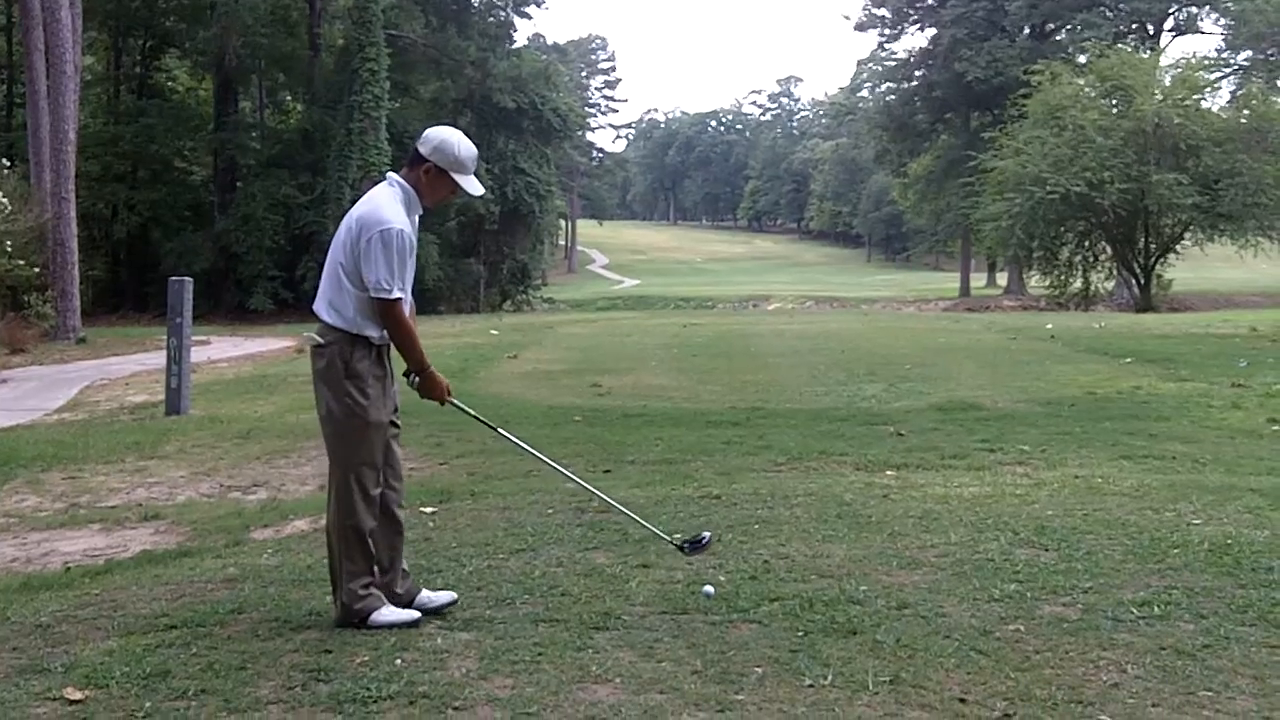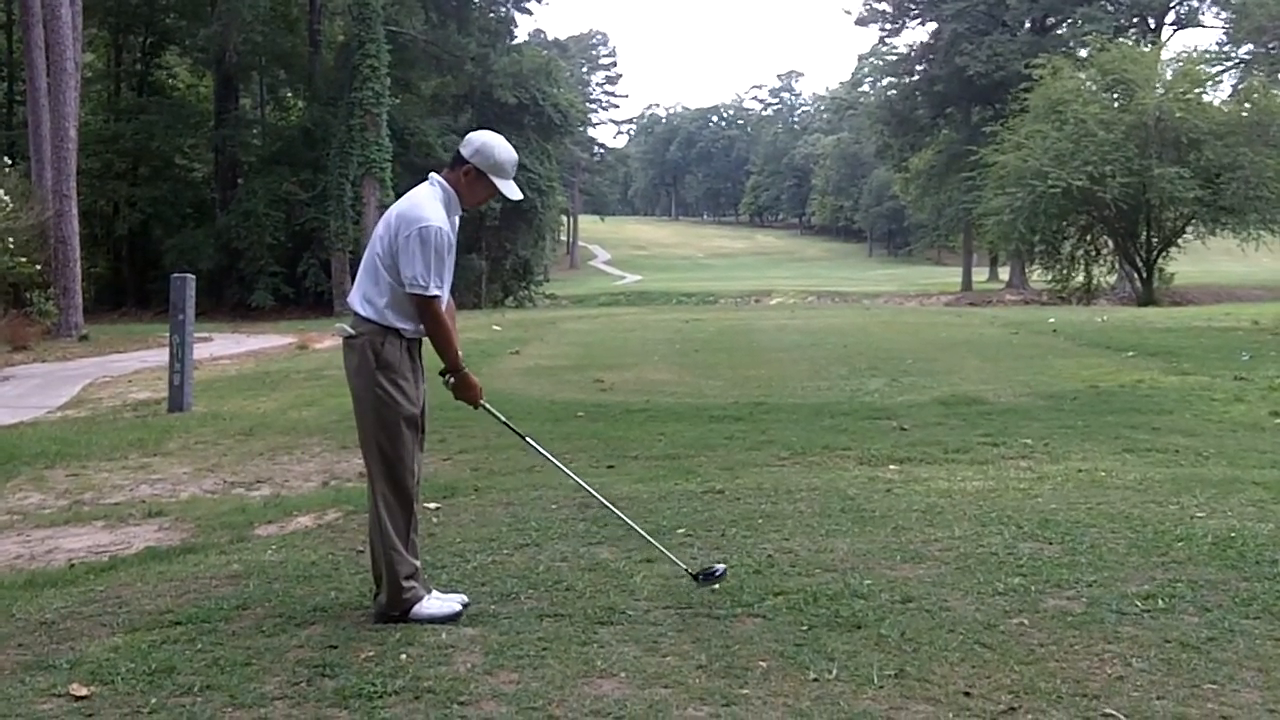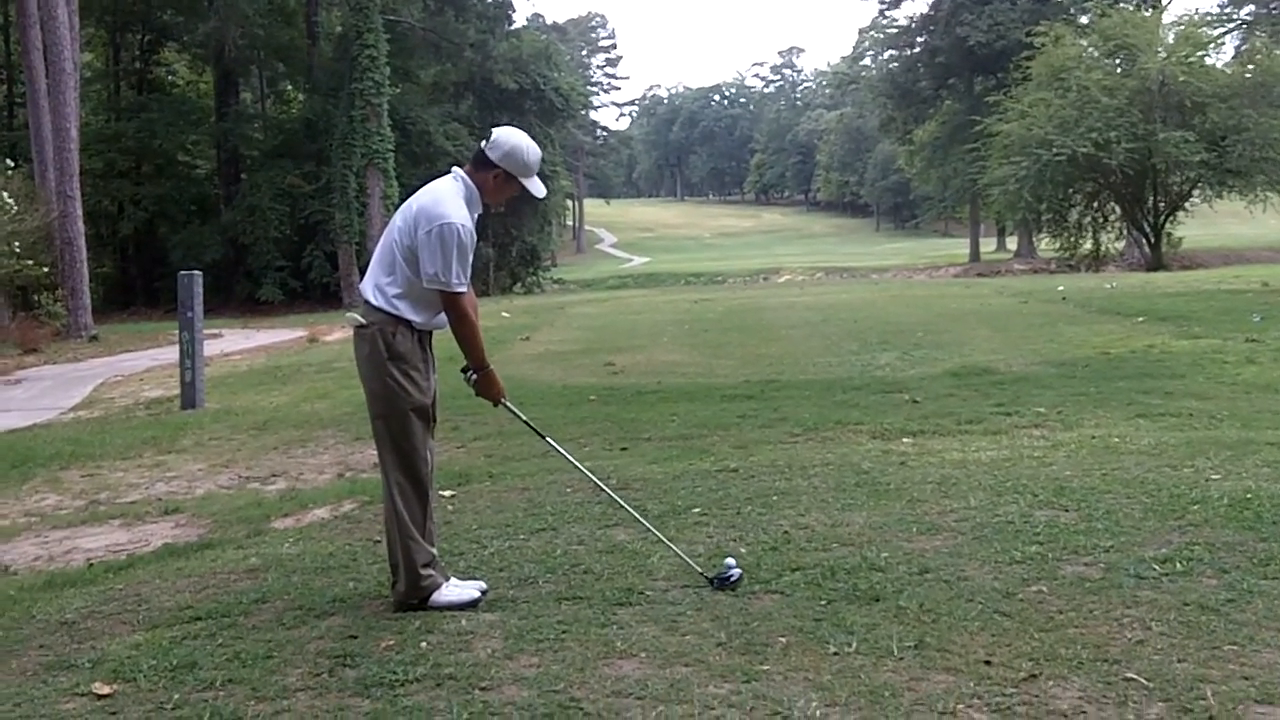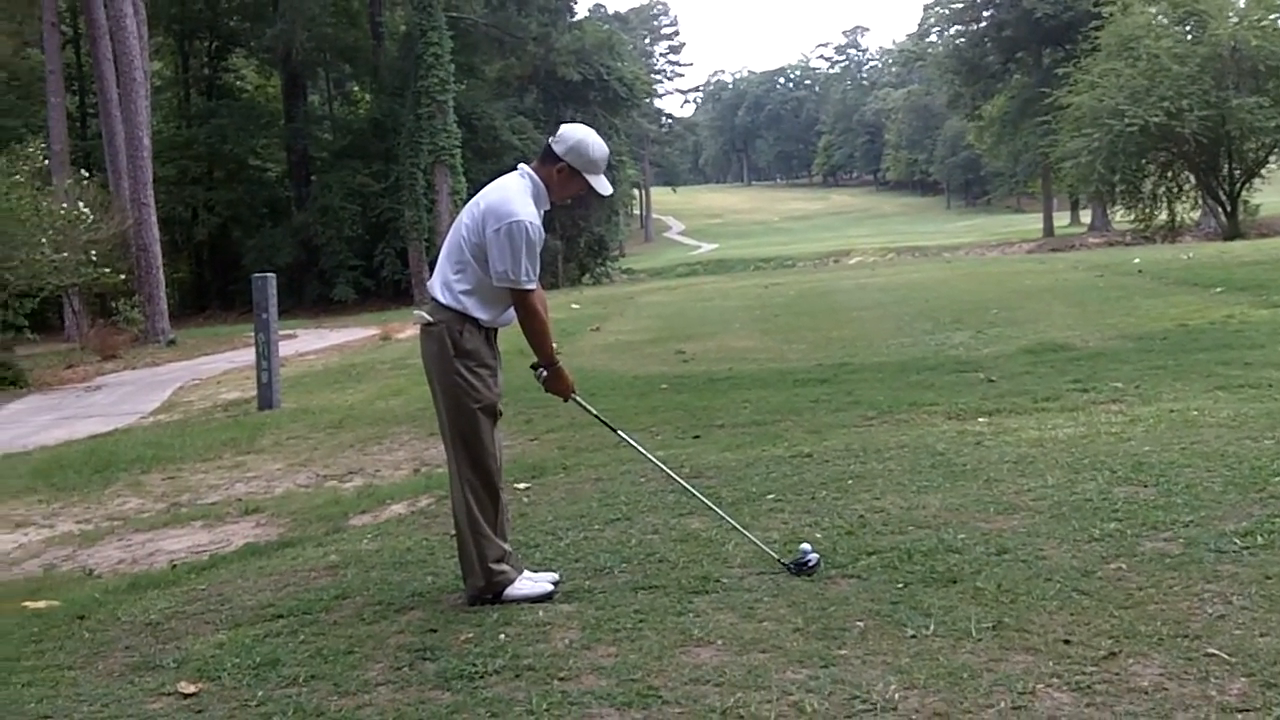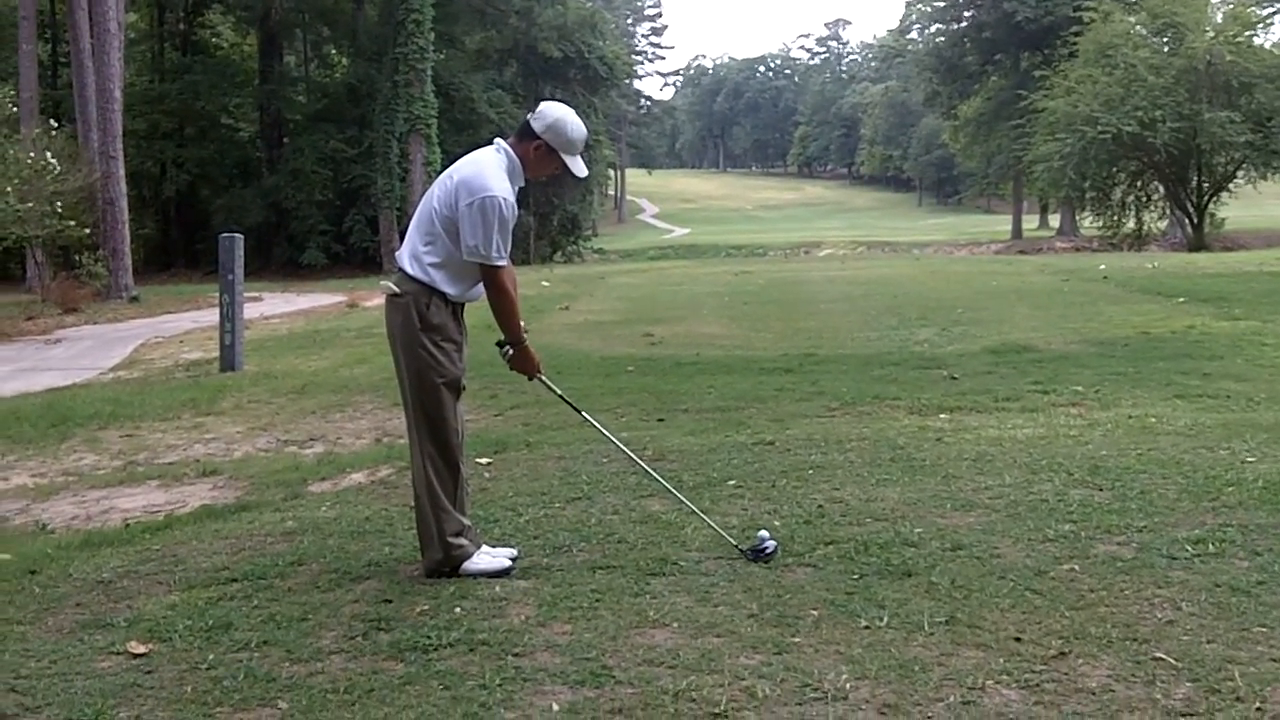
dt=1s
person 1, frame 1
left shoulder: (394, 205)
right shoulder: (389, 222)
right elbow: (390, 311)
left wrist: (419, 365)
right wrist: (426, 373)
left hip: (368, 353)
right hip: (350, 356)
left knee: (386, 478)
right knee: (358, 482)
left ankle: (393, 585)
right ankle: (357, 599)
person 1, frame 2
left shoulder: (438, 208)
right shoulder: (427, 220)
left elbow: (442, 297)
right elbow: (429, 309)
left wrist: (456, 361)
right wrist: (459, 373)
left hip: (397, 345)
right hip: (381, 347)
left knee: (404, 473)
right knee: (394, 475)
left ankle: (407, 583)
right ankle: (398, 596)
person 1, frame 3
left shoulder: (453, 196)
right shoulder: (450, 218)
left elbow: (463, 290)
right elbow: (455, 306)
left wrist: (478, 361)
right wrist: (484, 370)
left hip: (406, 333)
right hip: (392, 337)
left knee: (417, 461)
right knee: (409, 464)
left ankle: (424, 572)
right ankle: (416, 584)
person 1, frame 4
left shoulder: (517, 190)
right shoulder: (518, 214)
left elbow: (530, 289)
right elbow: (526, 303)
left wrist: (548, 354)
right wrist: (553, 366)
left hip: (469, 330)
right hip: (458, 334)
left knee: (484, 456)
right knee: (476, 459)
left ankle: (499, 565)
right ankle: (489, 578)
person 1, frame 5
left shoulder: (492, 164)
right shoulder: (491, 190)
left elbow: (500, 266)
right elbow: (494, 278)
left wrist: (516, 331)
right wrist: (519, 345)
left hip: (436, 303)
right hip: (424, 307)
left knee: (445, 430)
right knee: (438, 433)
left ankle: (457, 539)
right ankle: (448, 550)
